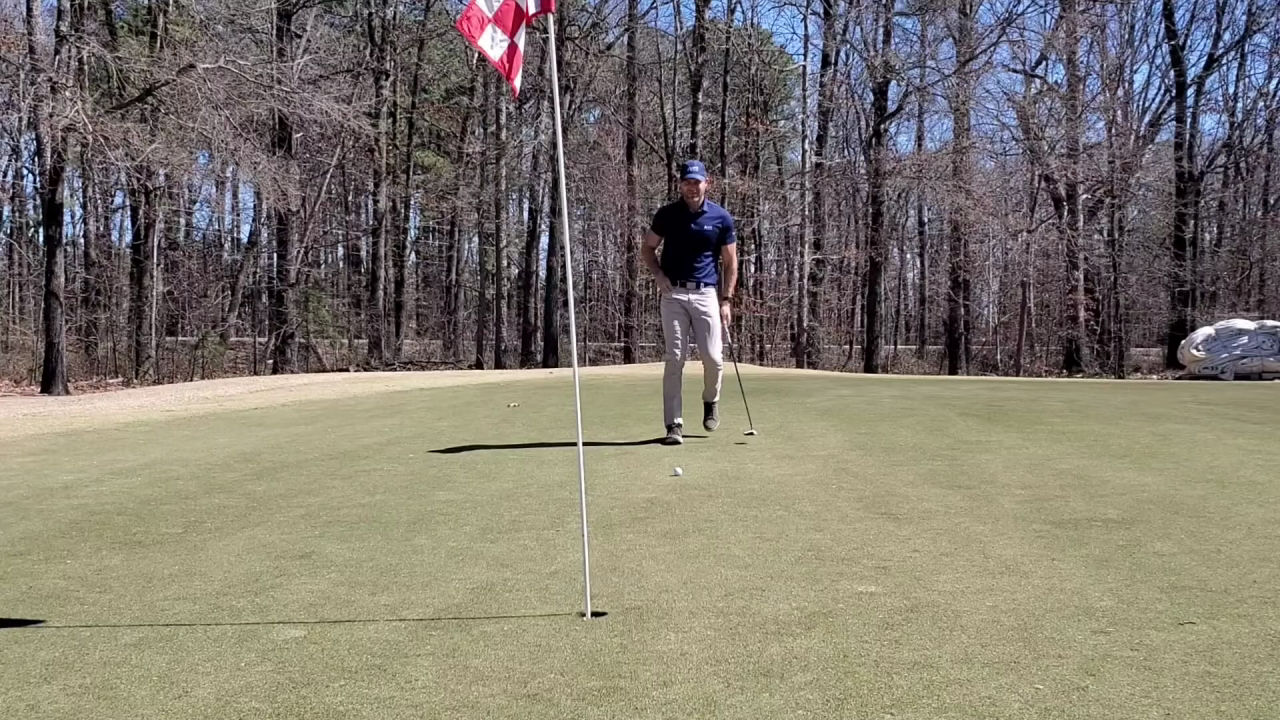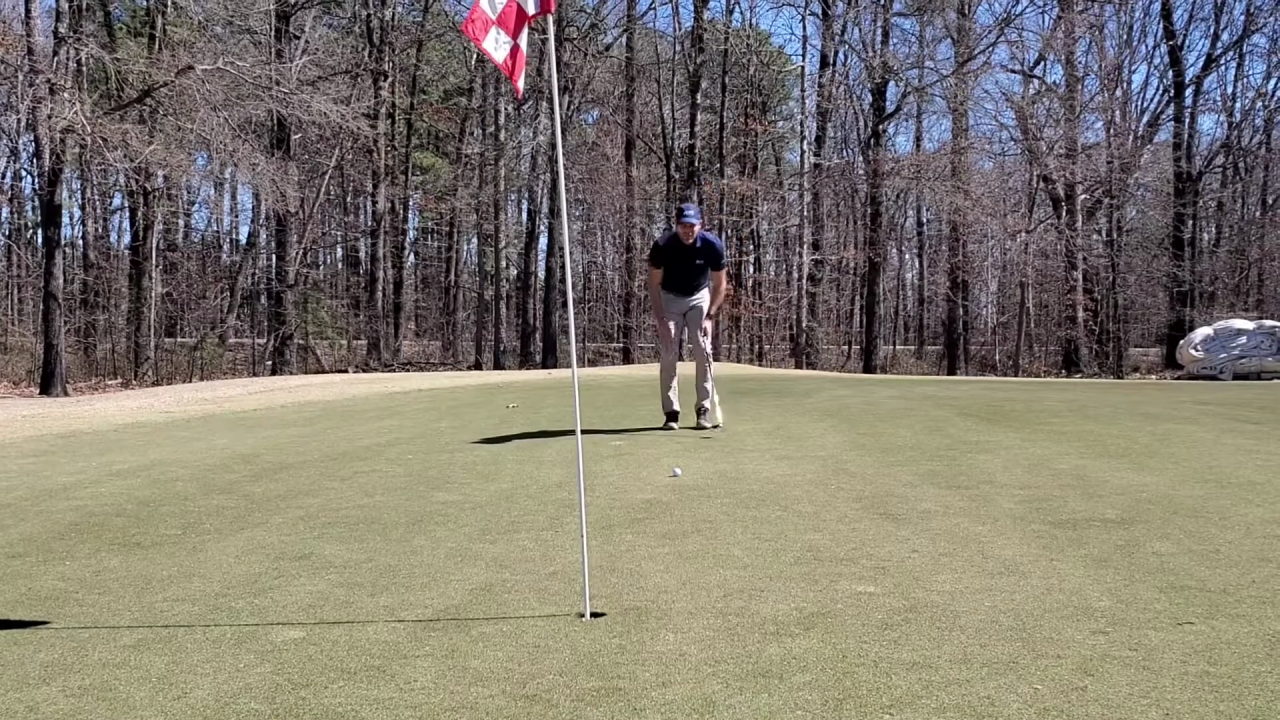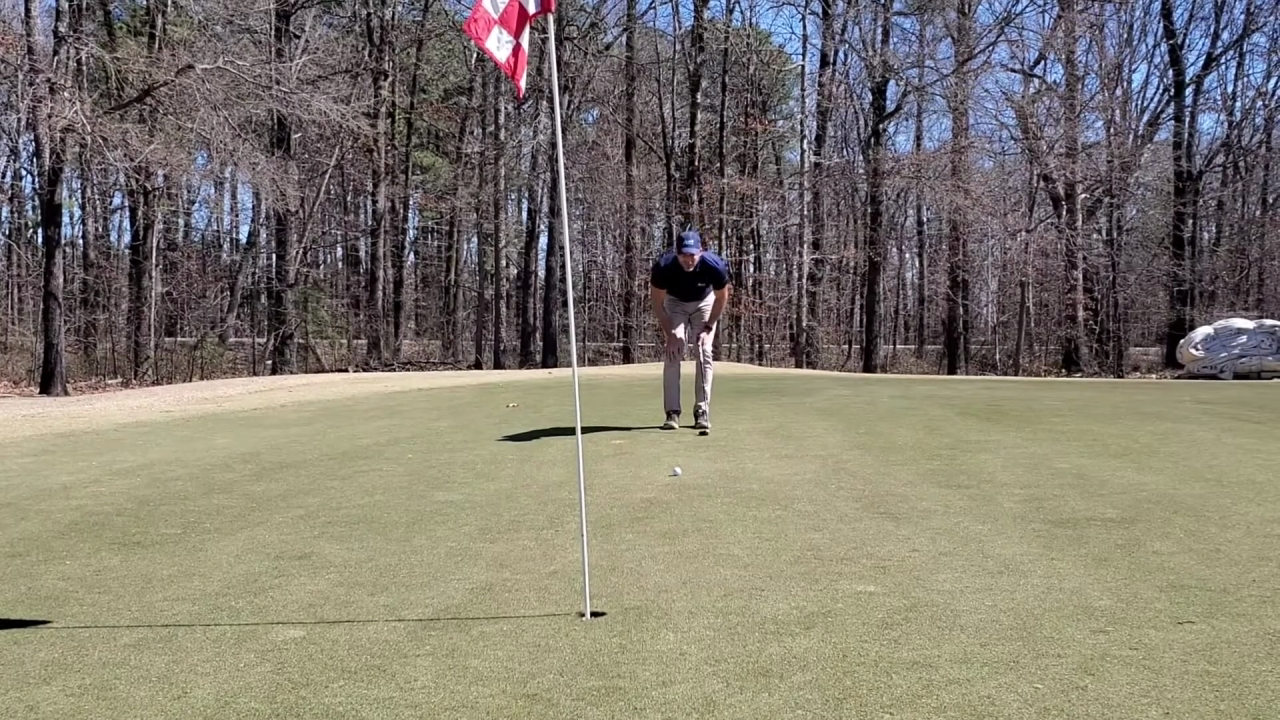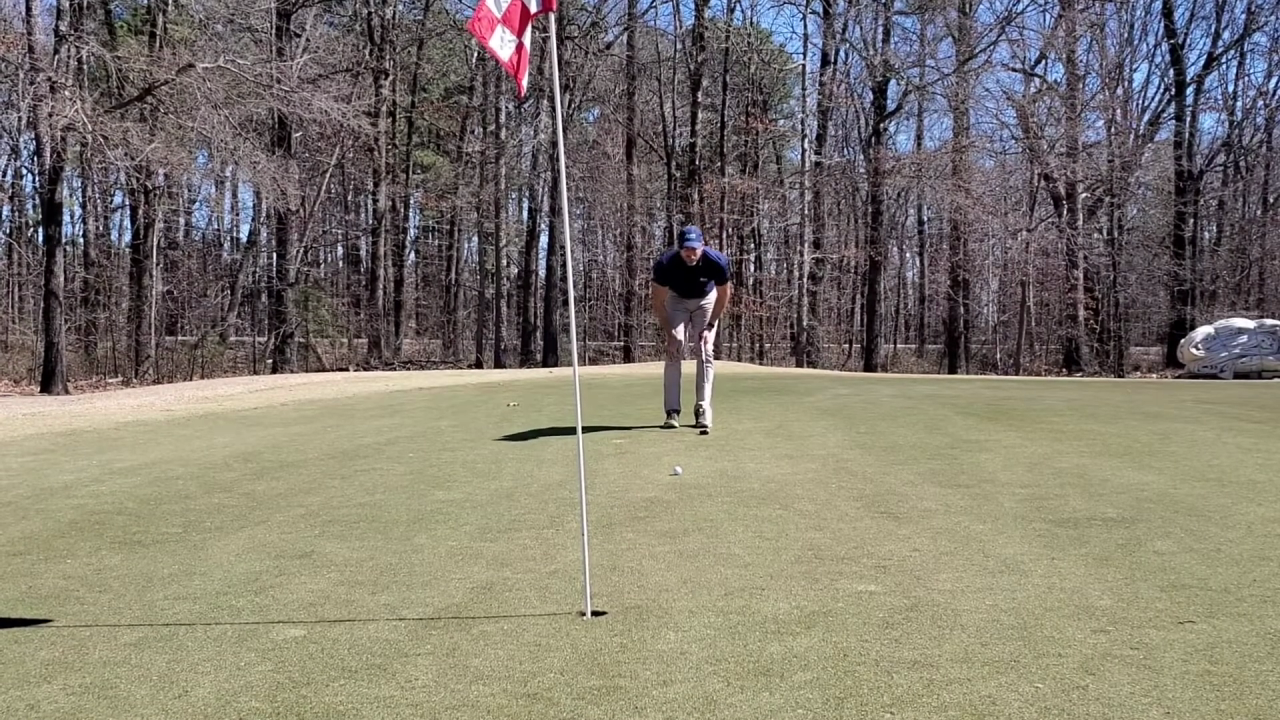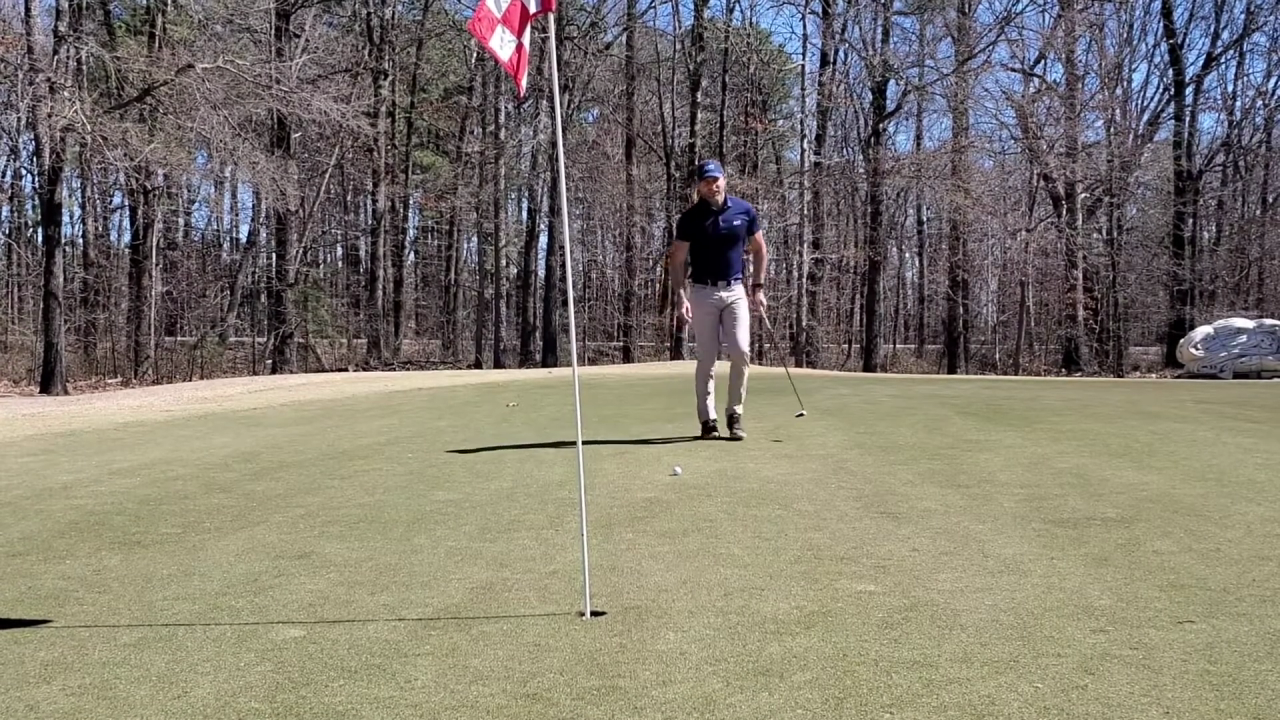
dt=1s
person 1, frame 1
left shoulder: (721, 217)
right shoulder: (666, 215)
left elbow: (730, 261)
right elbow: (648, 248)
left wrist: (726, 300)
right wrist: (658, 274)
left hip: (706, 294)
right hip: (673, 294)
left knee: (713, 357)
right knee: (675, 359)
left ankle: (710, 401)
right ankle: (674, 425)
person 1, frame 2
left shoulder: (713, 245)
right shoulder: (662, 246)
left elbow: (719, 284)
right elbow: (653, 285)
left wrist: (710, 317)
right wrist: (661, 321)
left hip: (700, 297)
right hip: (670, 299)
left knee: (703, 351)
right knee: (668, 354)
left ankle: (703, 409)
right ankle: (671, 412)
person 1, frame 3
left shoulder: (715, 266)
right shoulder: (663, 267)
left elbow: (721, 297)
right elbow: (657, 303)
left wrist: (708, 328)
right wrist: (669, 334)
left hip: (704, 302)
right hip: (675, 303)
left knee: (704, 352)
right knee: (672, 352)
left ankle: (702, 410)
right ankle: (672, 412)
person 1, frame 4
left shoulder: (717, 262)
right shoulder: (665, 264)
left elbow: (724, 295)
right elbow: (658, 301)
left wrist: (710, 327)
right wrist: (669, 334)
left hip: (706, 300)
right hip: (676, 300)
left knee: (705, 352)
right knee: (674, 351)
left ankle: (703, 410)
right ankle: (672, 411)
person 1, frame 5
left shoulder: (745, 210)
right shoulder: (690, 218)
left elbow: (759, 249)
right elbow: (677, 261)
left wrist: (758, 287)
right wrist: (681, 296)
left hip: (735, 291)
right hip: (703, 292)
left knee: (740, 352)
right knee: (706, 359)
left ankle: (734, 413)
right ankle: (708, 420)
